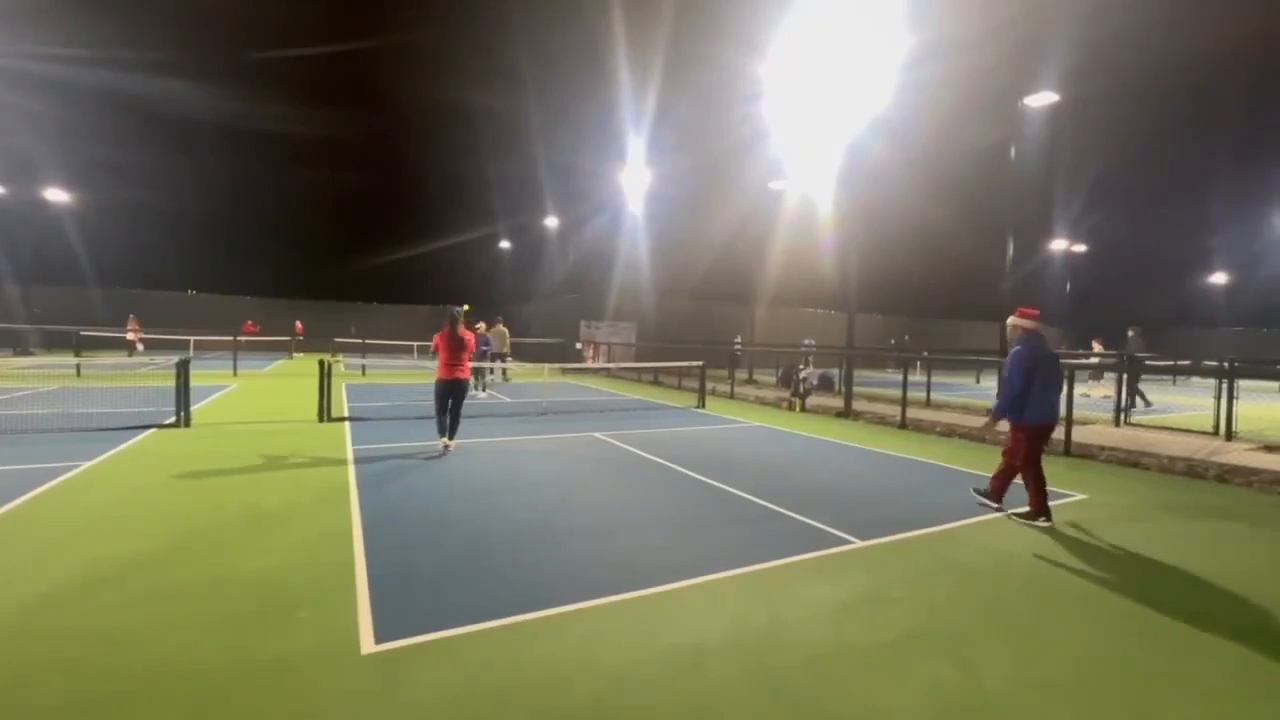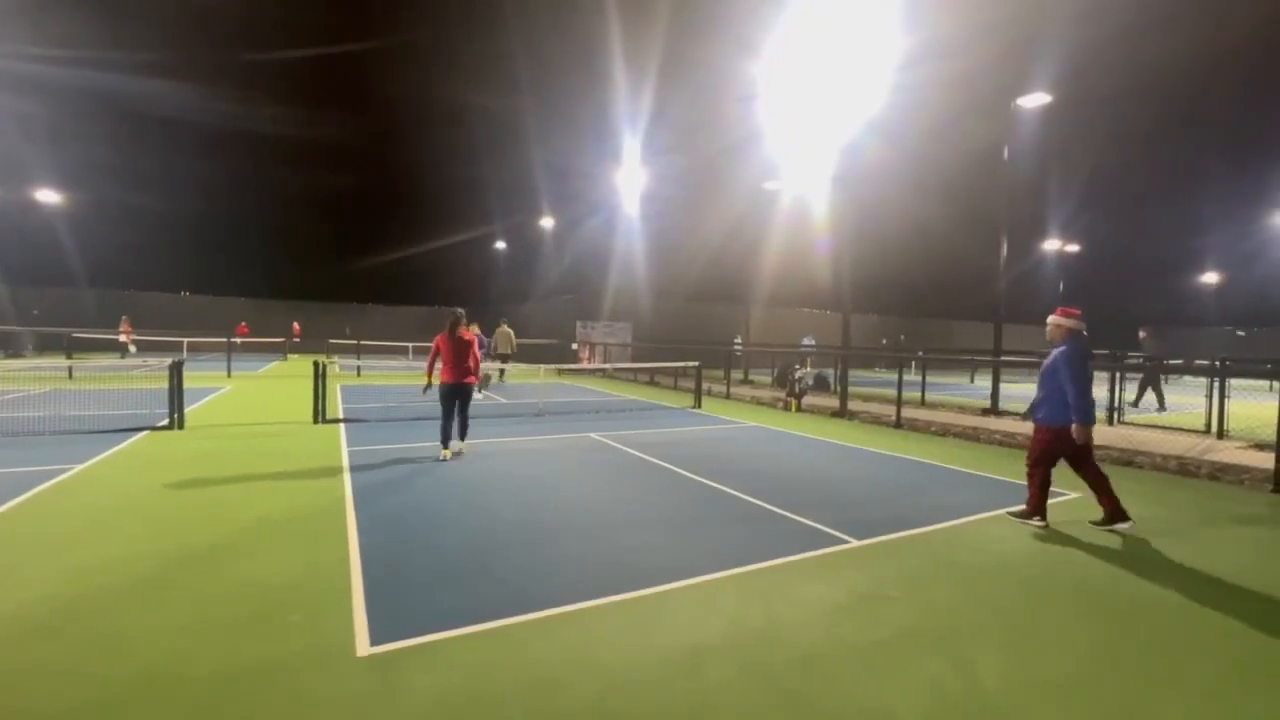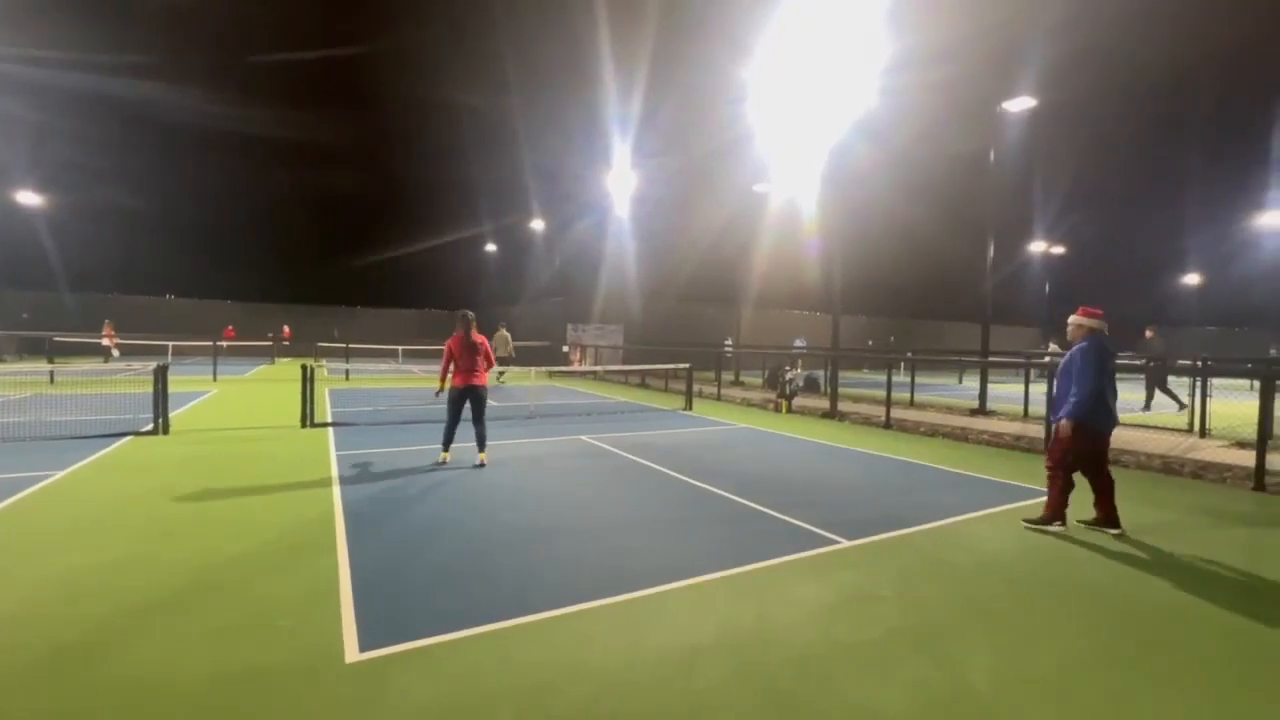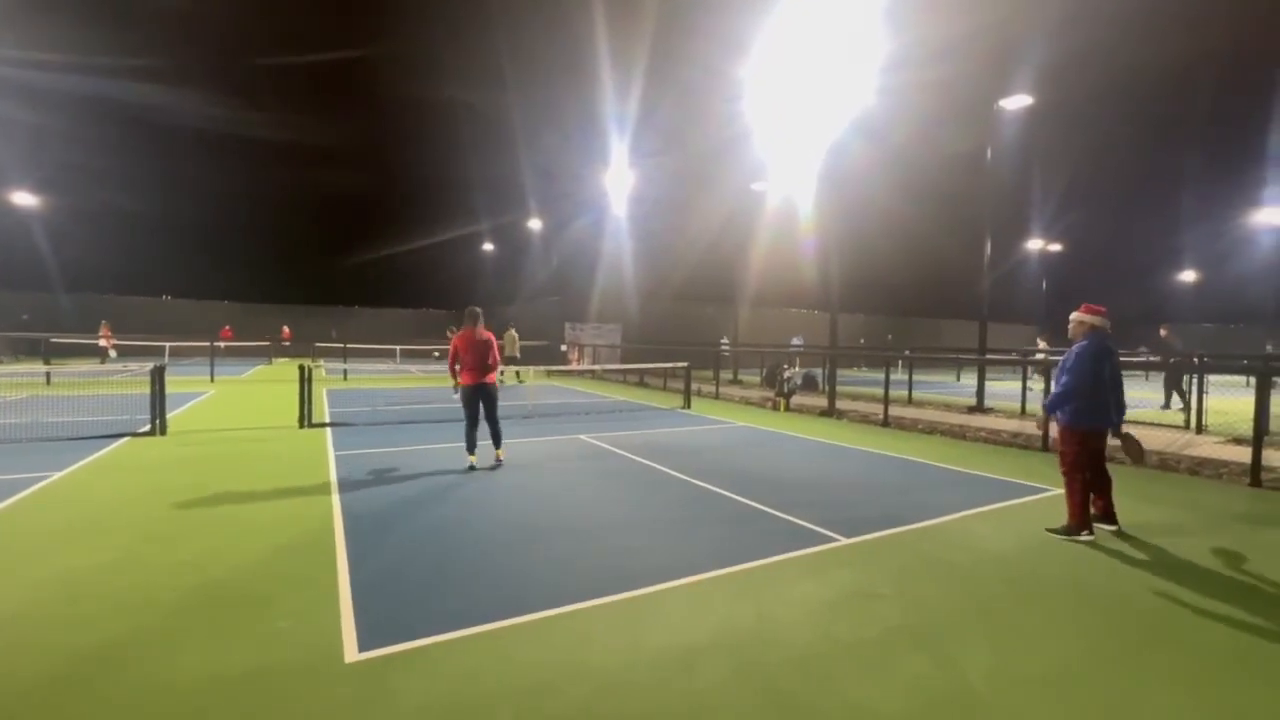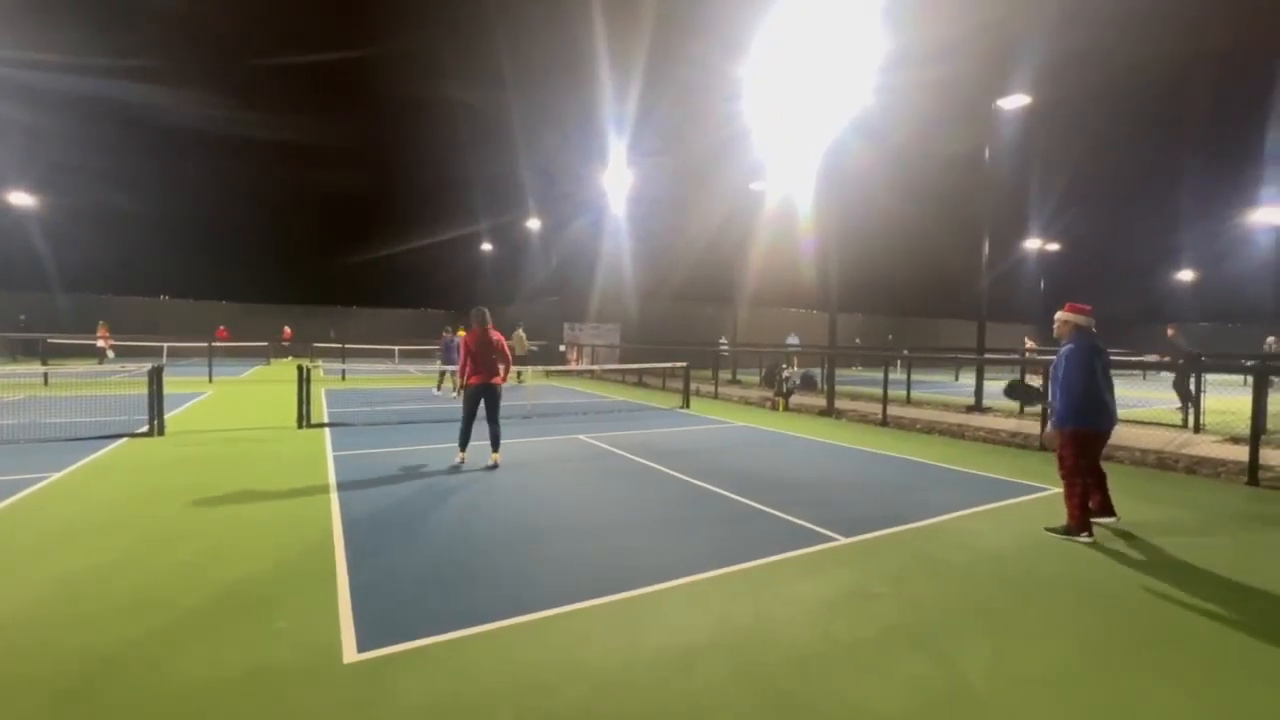
dt=0.4s
person 1, frame 1
left shoulder: (1021, 353)
right shoulder: (1047, 353)
left elbow: (1011, 389)
right elbow: (1054, 387)
left wrist: (994, 414)
left hip: (1028, 419)
right hip: (1044, 417)
left knee: (1027, 464)
right knee: (1012, 456)
left ankle: (1040, 513)
right ankle: (994, 493)
person 1, frame 2
left shoulder: (1066, 353)
right shoulder: (1070, 351)
left elbow: (1077, 390)
left wrist: (1078, 420)
right wrist: (1035, 407)
left hip: (1056, 422)
right hip: (1073, 422)
left knee: (1037, 465)
right knee: (1087, 467)
left ankle: (1035, 513)
right ankle: (1116, 514)
person 1, frame 3
left shoulder: (1083, 351)
right shoulder: (1102, 352)
left elbow: (1084, 389)
right elbow: (1106, 391)
left wrist: (1070, 417)
right wrist: (1101, 420)
left hip: (1079, 423)
right hip: (1100, 423)
left knee: (1058, 467)
right knee: (1098, 471)
left ankle: (1053, 516)
right ankle: (1108, 519)
person 1, frame 4
left shoulder: (1083, 350)
right shoulder: (1106, 351)
left elbow: (1069, 386)
right elbow: (1115, 391)
left wrist: (1047, 410)
right wrist: (1116, 423)
left hip: (1078, 422)
right hip: (1098, 421)
left knee: (1074, 472)
right knee: (1096, 470)
left ankle: (1080, 525)
right ankle: (1106, 515)
person 1, frame 5
left shoulder: (1072, 352)
right shoulder: (1093, 349)
left elbow: (1069, 392)
left wrist: (1055, 424)
right wrist: (1053, 400)
left hip: (1080, 424)
right hip: (1100, 420)
left knee: (1073, 473)
right knee: (1089, 466)
left ankle: (1079, 527)
right ankle: (1103, 509)
